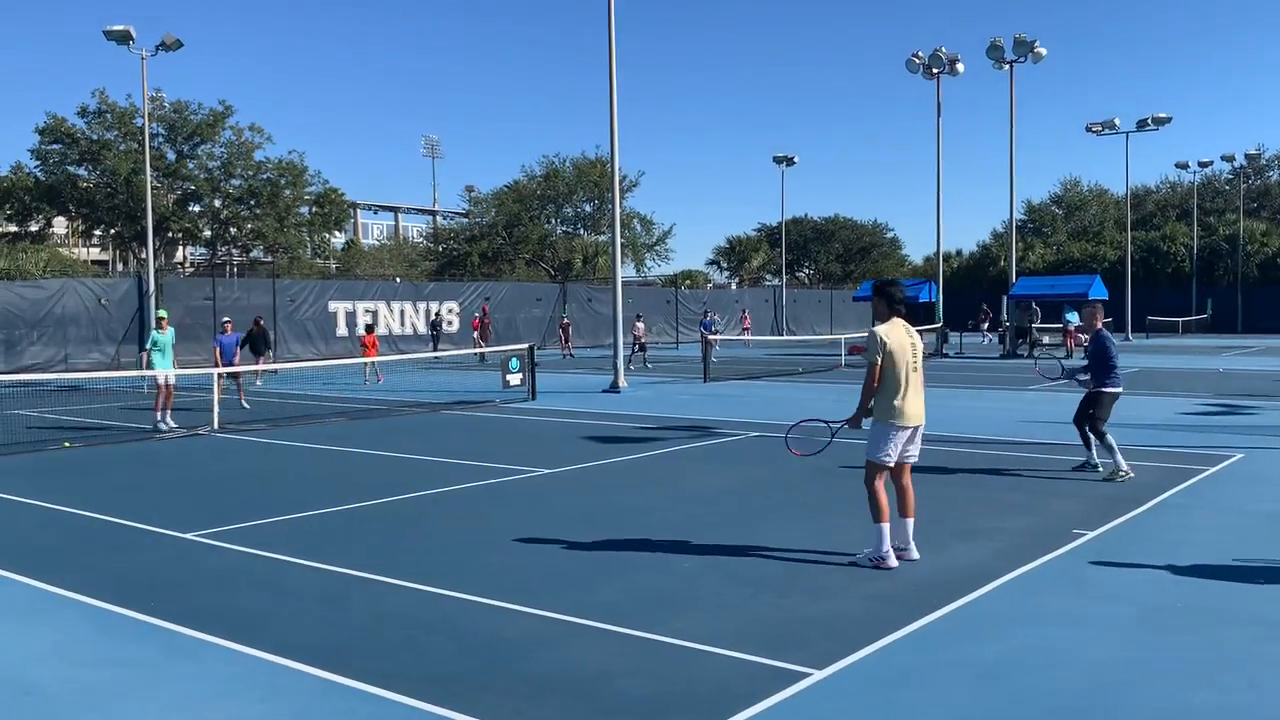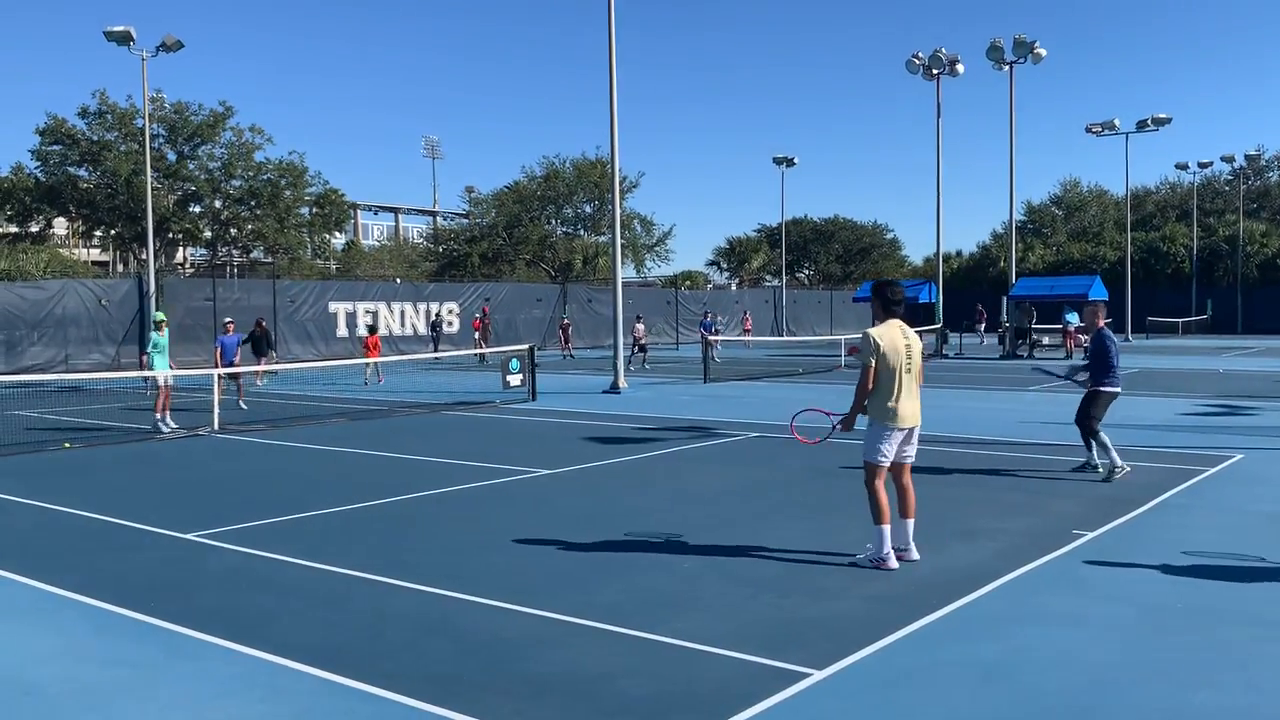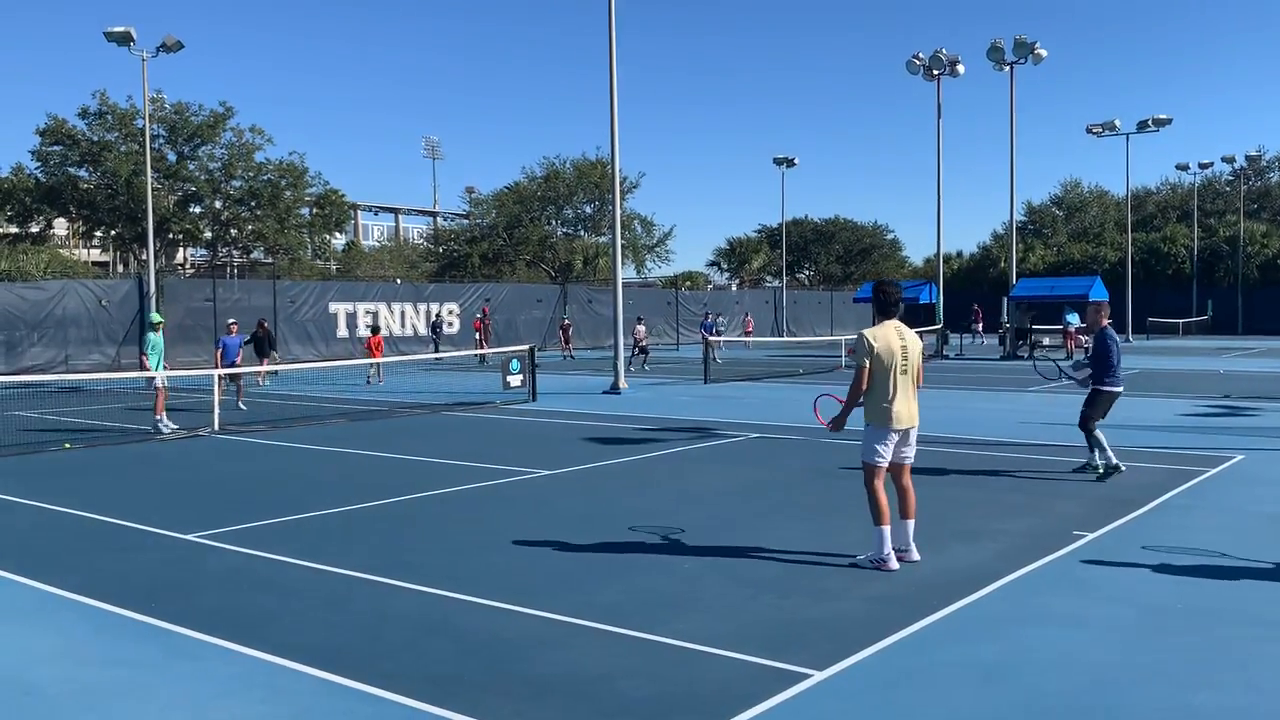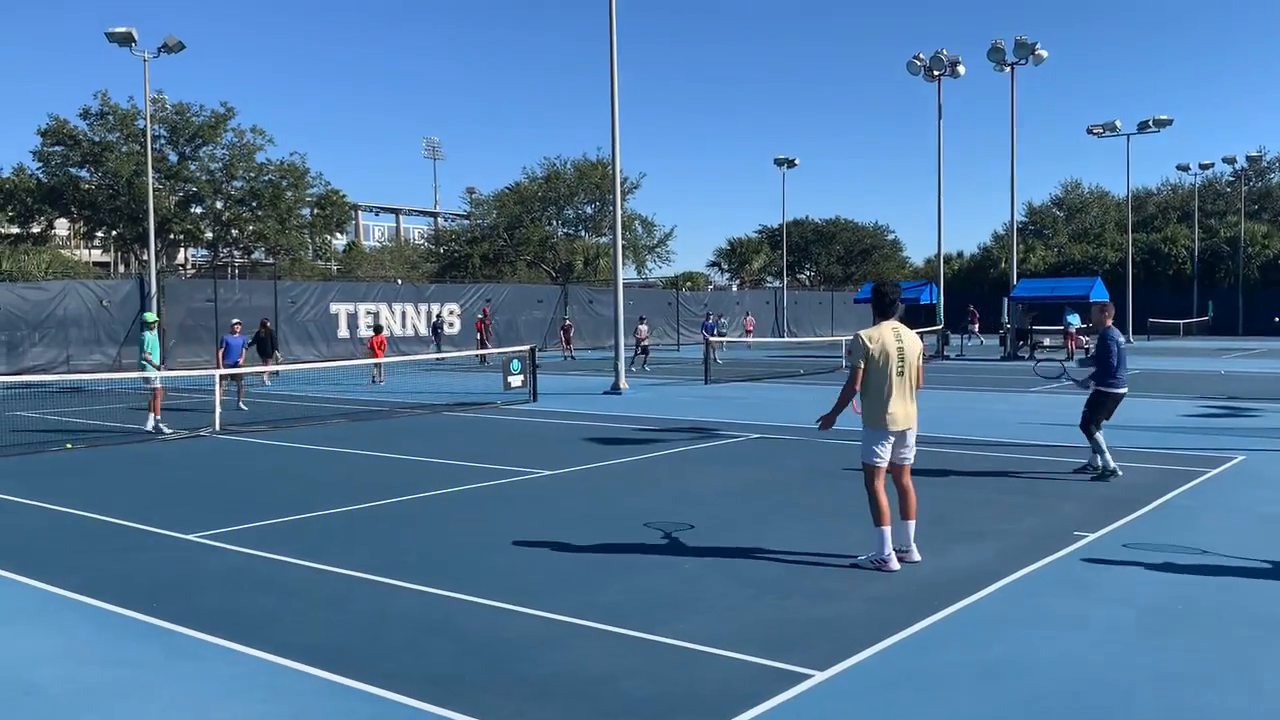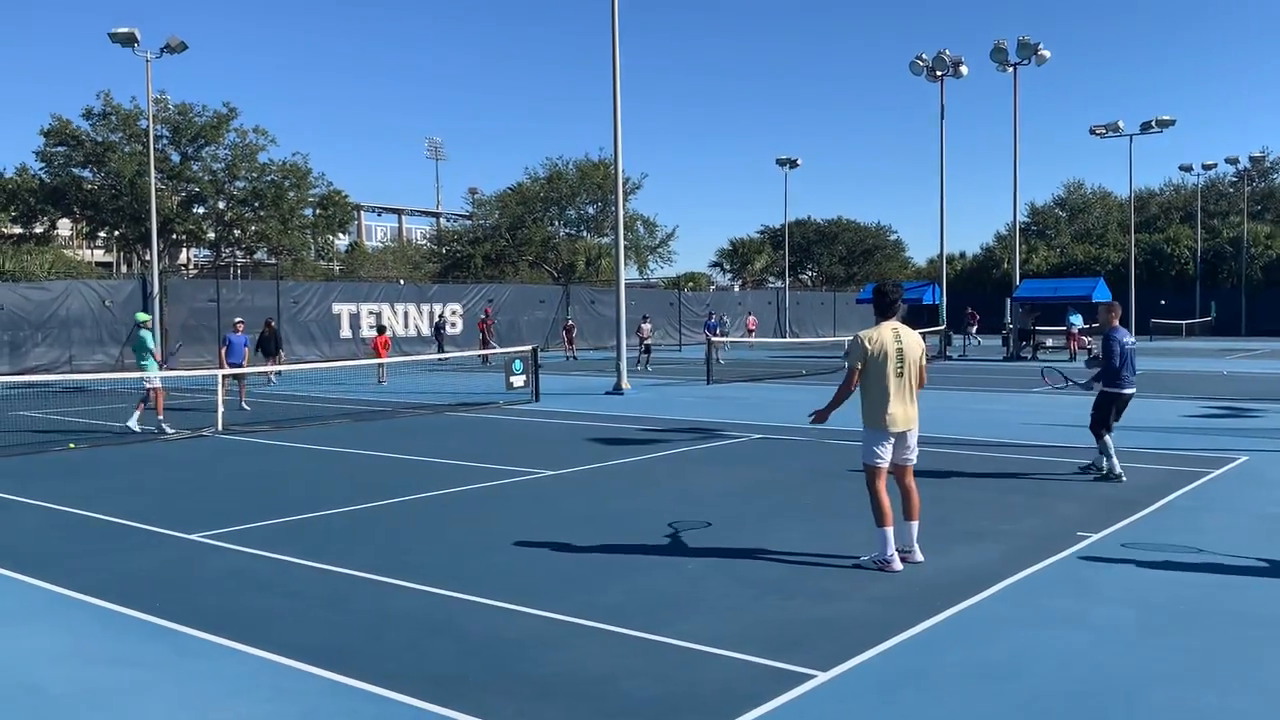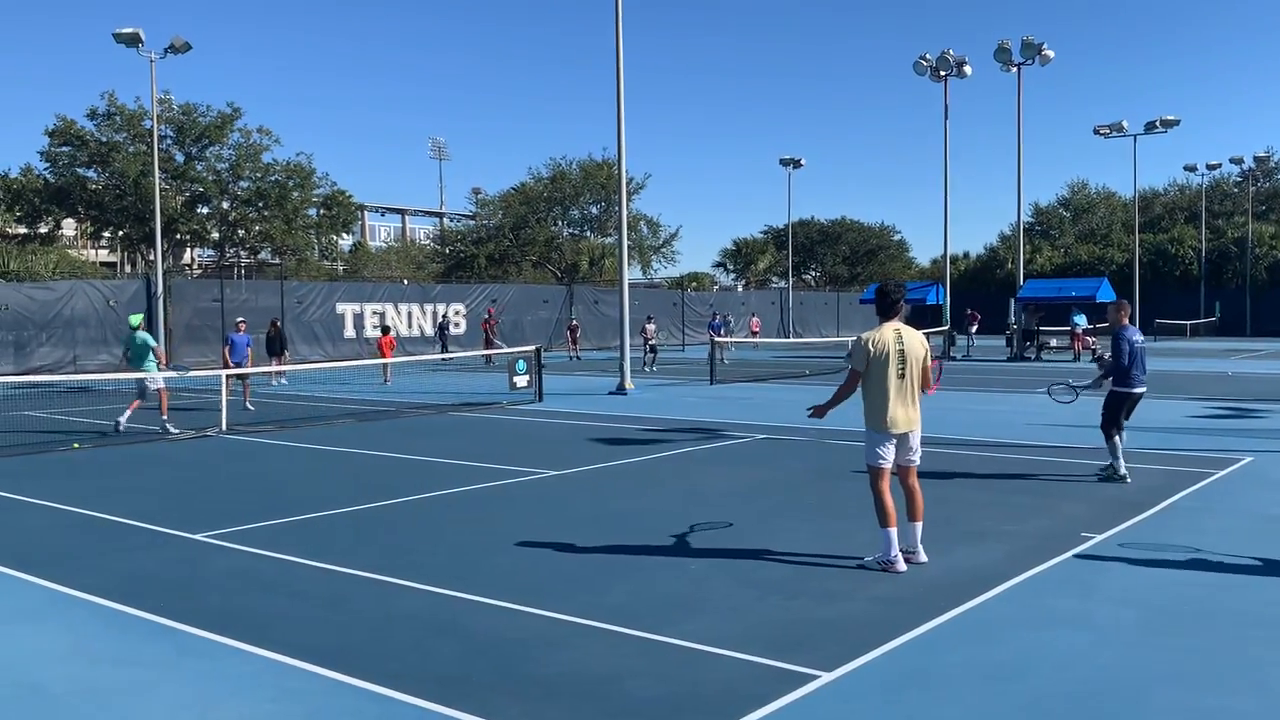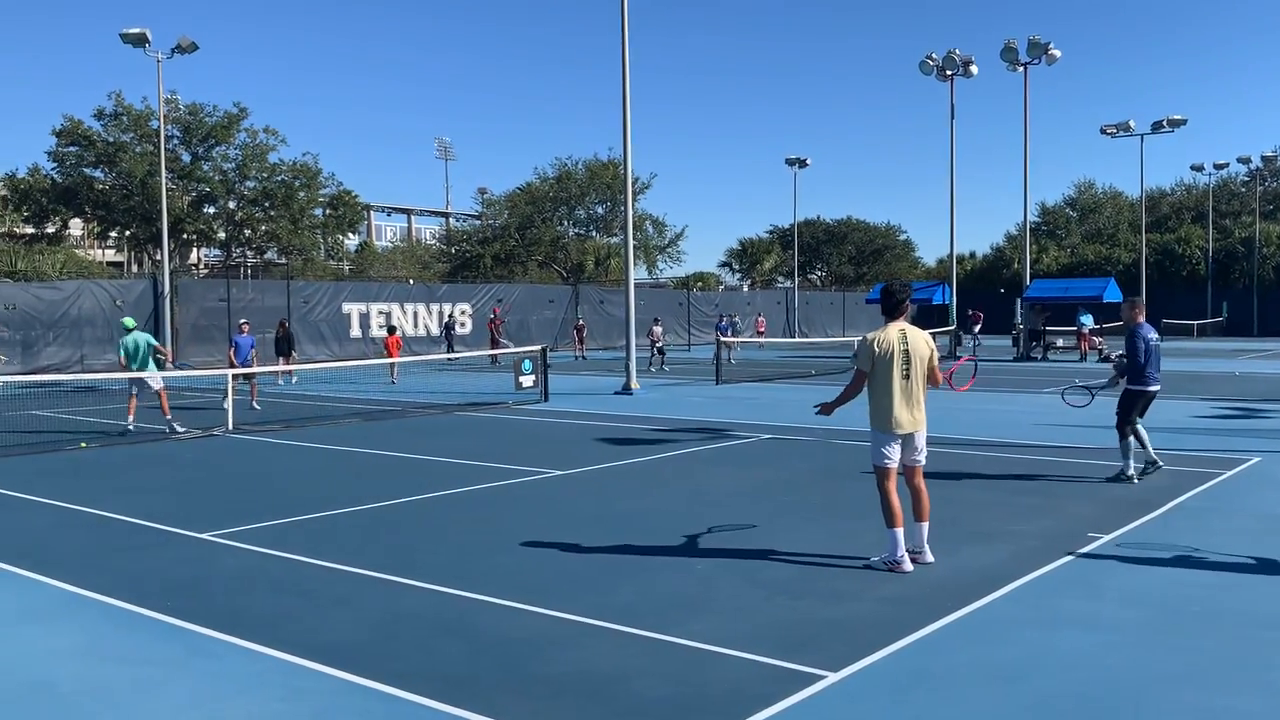
dt=0.1s
person 1, frame 1
left shoulder: (879, 333)
right shoulder: (913, 334)
left elbow: (872, 382)
left wrist: (859, 413)
left hip: (891, 418)
right hip: (915, 416)
left knee: (874, 480)
right knee: (902, 478)
left ankle: (884, 552)
right ankle: (906, 545)
person 1, frame 2
left shoulder: (874, 335)
right shoulder: (912, 335)
left elbow: (866, 384)
left wrist: (852, 414)
left hip: (886, 419)
right hip: (911, 417)
left knee: (874, 481)
right knee: (902, 479)
left ankle: (884, 553)
right ankle: (907, 545)
person 1, frame 3
left shoulder: (869, 337)
right shoulder: (913, 337)
left elbow: (860, 386)
right elbow: (918, 382)
left wrist: (842, 415)
left hip: (882, 421)
right hip: (909, 418)
left knee: (874, 483)
right knee: (903, 479)
left ankle: (885, 554)
right ankle: (907, 546)
person 1, frame 4
left shoulder: (865, 338)
right shoulder: (913, 337)
left elbow: (853, 386)
right elbow: (918, 383)
left wrist: (833, 414)
left hip: (879, 422)
right hip: (907, 419)
left knee: (875, 484)
right knee: (904, 480)
left ankle: (886, 555)
right ankle: (908, 547)
person 1, frame 5
left shoulder: (864, 339)
right shoulder: (915, 338)
left elbow: (849, 385)
right elbow: (921, 383)
left wrist: (826, 411)
left hip: (879, 423)
right hip: (908, 420)
left knee: (877, 485)
right knee: (906, 481)
left ankle: (888, 555)
right ankle: (911, 547)
person 1, frame 6
left shoulder: (867, 340)
right shoulder: (919, 338)
left elbow: (850, 385)
right elbow: (927, 384)
left wrist: (825, 407)
left hip: (881, 424)
right hip: (911, 421)
left knee: (881, 486)
right knee: (910, 482)
left ankle: (892, 555)
right ankle: (914, 548)
person 1, frame 7
left shoulder: (872, 341)
right shoulder: (924, 338)
left elbow: (856, 386)
right elbow: (936, 381)
left wrist: (832, 405)
right wrist: (925, 378)
left hip: (886, 424)
right hip: (916, 422)
left knee: (888, 486)
right knee: (916, 482)
left ankle: (899, 556)
right ankle: (921, 548)
person 2, frame 1
left shoulder: (1103, 338)
right shoulder: (1094, 337)
left elbow: (1111, 364)
left wrist: (1091, 380)
right wrist: (1080, 371)
left hip: (1107, 388)
right hip: (1100, 387)
left knee: (1096, 427)
right knee: (1079, 420)
left ankle: (1122, 468)
right ankle: (1092, 461)
person 2, frame 2
left shoulder: (1104, 337)
right shoulder: (1096, 336)
left elbow: (1110, 364)
left wrist: (1090, 379)
right wrist: (1080, 368)
left hip: (1106, 388)
right hip: (1099, 387)
left knee: (1090, 426)
right knee: (1081, 420)
left ankle: (1117, 465)
right ankle: (1092, 461)
person 2, frame 3
left shoulder: (1105, 336)
right shoulder: (1102, 334)
left elbow: (1110, 364)
left wrist: (1089, 378)
right wrist: (1085, 363)
left hip: (1105, 387)
right hip: (1111, 386)
left knee: (1086, 423)
right knee: (1089, 422)
left ankle: (1112, 463)
right ankle: (1094, 462)
person 2, frame 4
left shoulder: (1108, 336)
right shoulder: (1112, 334)
left elbow: (1110, 365)
left wrist: (1089, 379)
right wrist: (1092, 360)
left hip: (1108, 388)
right hip: (1116, 387)
left knee: (1087, 425)
right knee: (1093, 424)
left ankle: (1110, 467)
right ankle: (1095, 463)
person 2, frame 5
left shoulder: (1111, 336)
right shoulder: (1126, 334)
left elbow: (1112, 365)
left wrist: (1094, 379)
right wrist: (1101, 362)
left hip: (1114, 388)
right hip: (1128, 388)
left knee: (1097, 426)
right knee: (1106, 425)
left ankle: (1115, 471)
right ankle: (1100, 463)
person 2, frame 6
left shoulder: (1120, 335)
right shoulder: (1136, 333)
left elbow: (1121, 364)
left wrist: (1102, 377)
right wrist: (1110, 363)
left hip: (1124, 388)
right hip: (1138, 387)
left knee: (1108, 426)
right knee: (1117, 424)
left ankle: (1120, 472)
right ankle: (1116, 464)
person 2, frame 7
left shoulder: (1135, 333)
right shoulder: (1151, 330)
left elbow: (1136, 362)
left wrist: (1118, 375)
right wrist: (1124, 366)
left hip: (1138, 386)
right hip: (1152, 385)
left knee: (1123, 425)
right knee: (1132, 421)
left ankle: (1128, 473)
right ankle: (1151, 459)
